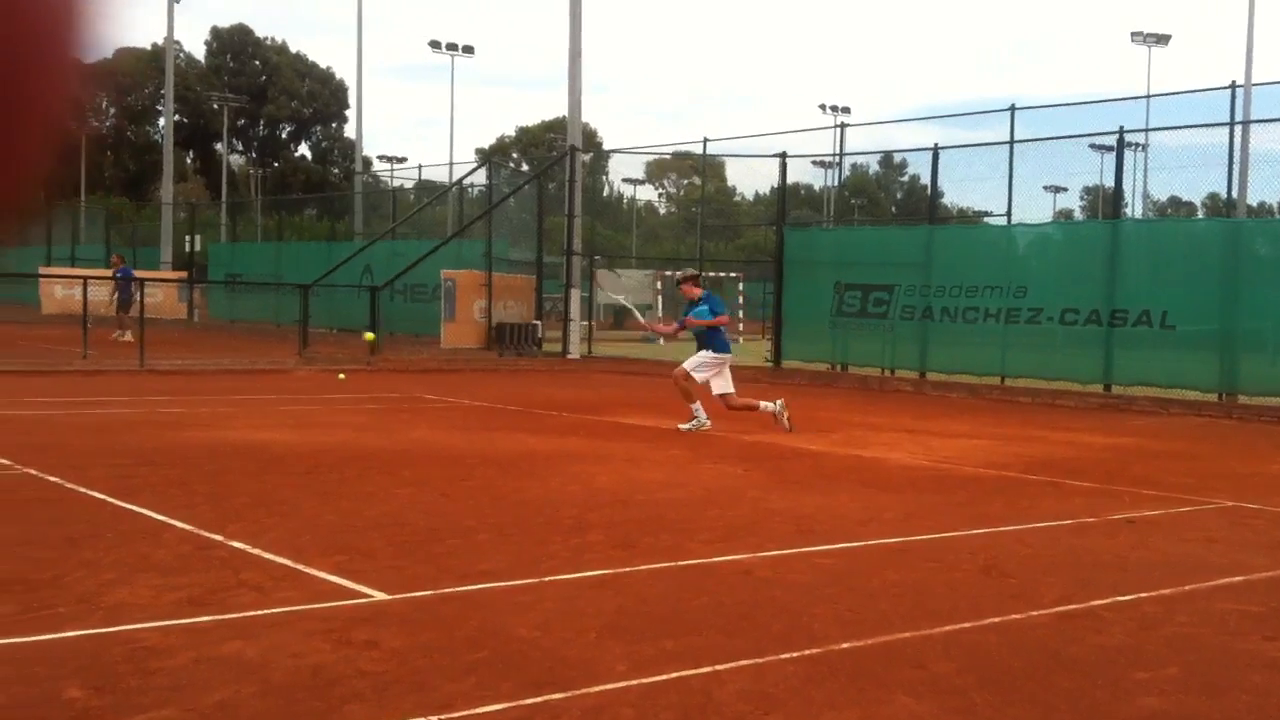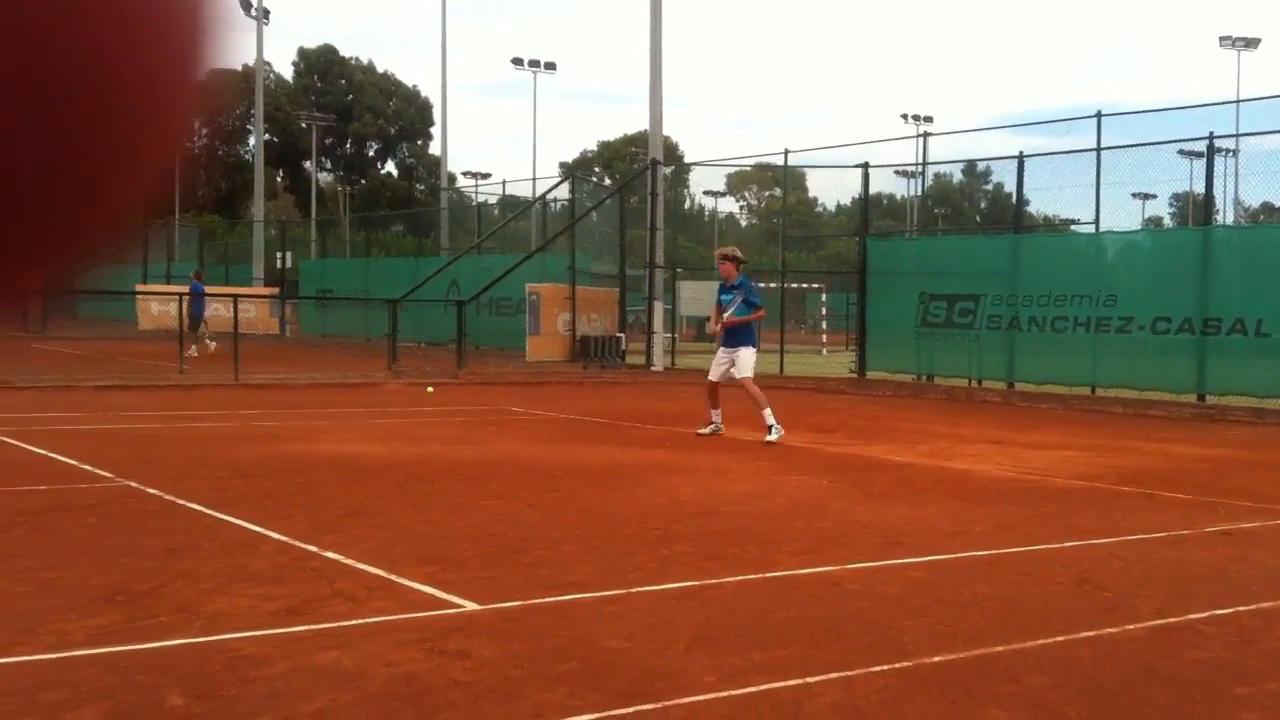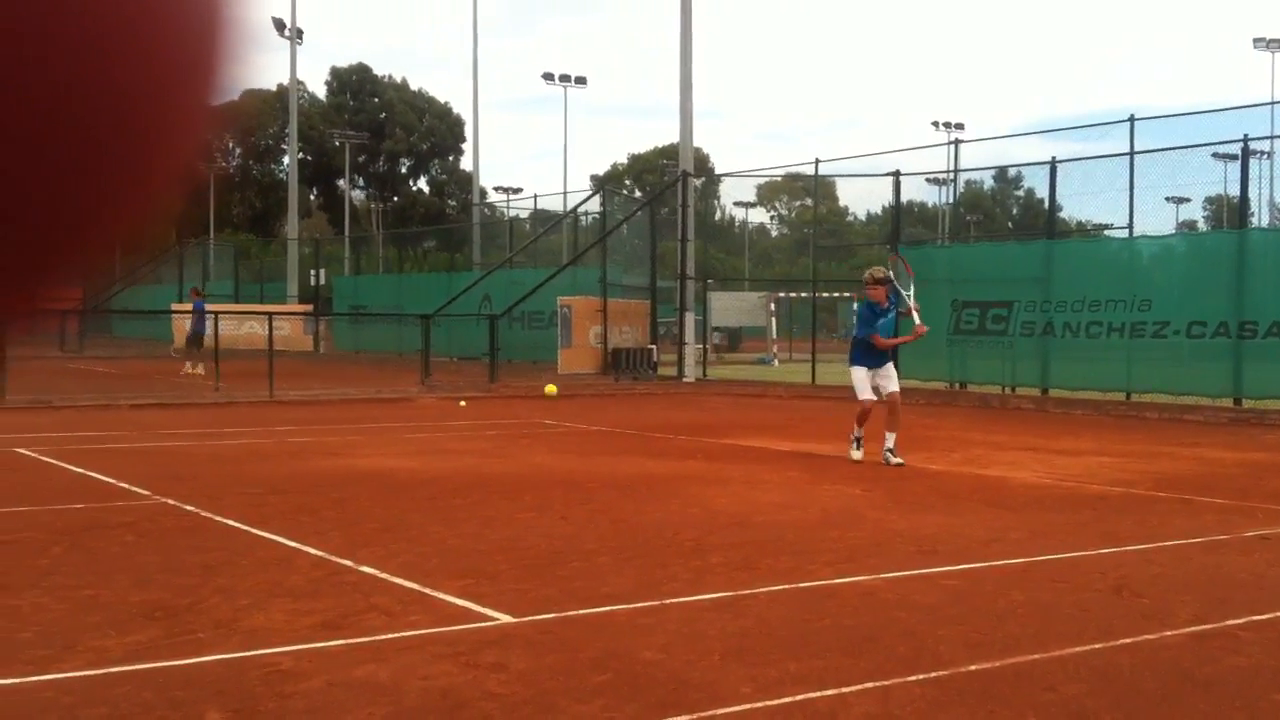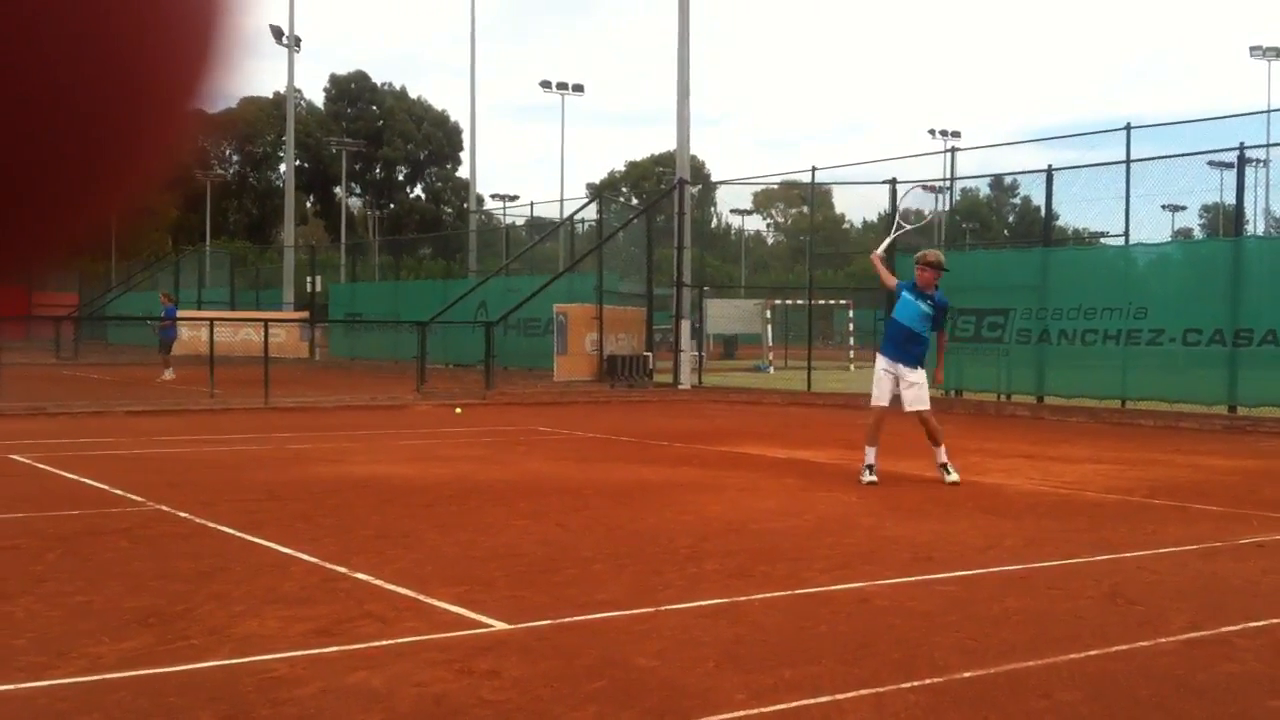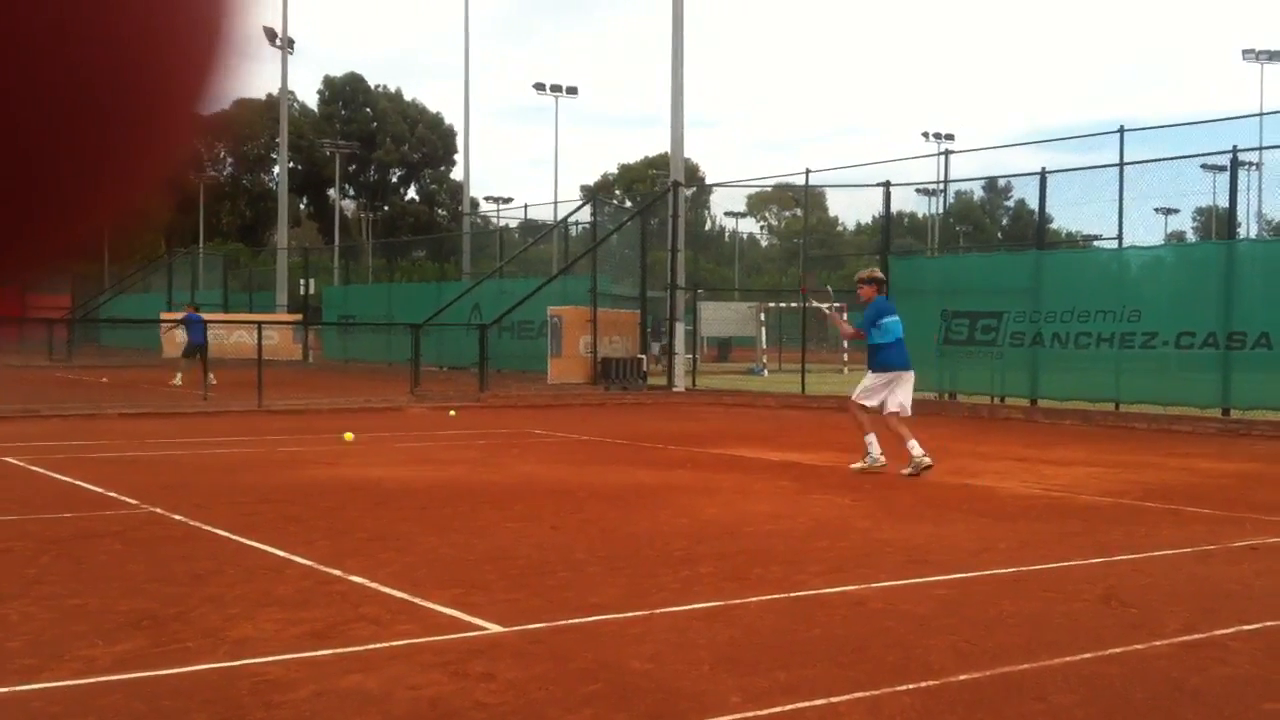
dt=1s
person 1, frame 1
left shoulder: (710, 298)
right shoulder: (690, 308)
left elbow: (725, 320)
right elbow: (671, 331)
left wrist: (699, 323)
right wrist: (653, 326)
left hip: (717, 352)
right hip: (711, 353)
left knee: (679, 375)
right knee: (731, 403)
left ankle: (701, 418)
right ankle: (775, 408)
person 1, frame 2
left shoulder: (746, 287)
right shoulder: (722, 287)
left elbow: (761, 313)
left wrist: (737, 321)
right wrist: (714, 325)
left hip: (745, 345)
right hip: (726, 345)
left knee: (746, 382)
right knee: (711, 384)
left ankle: (773, 426)
right ankle: (716, 423)
person 1, frame 3
left shoulder: (892, 299)
right shoulder: (865, 311)
right elbow: (880, 343)
left wrist: (910, 312)
right wrist: (910, 337)
left hip: (883, 362)
right hip: (861, 363)
left knee: (894, 400)
right knee: (867, 405)
left ankle: (888, 449)
right ankle: (857, 437)
person 1, frame 4
left shoulder: (939, 303)
right shoulder: (907, 288)
left elbow: (940, 334)
right elbow: (891, 283)
left wrist: (939, 367)
right wrist: (877, 261)
left hip: (913, 366)
right hip: (887, 360)
left knee: (925, 416)
right knee: (878, 411)
left ankle: (944, 463)
right ankle: (869, 465)
person 1, frame 5
left shoulder: (874, 307)
right shoulder: (887, 305)
left elbow: (852, 334)
left wrist: (837, 321)
right wrist: (847, 325)
left hip: (884, 369)
right hip: (903, 368)
left knee: (856, 405)
right knee: (892, 418)
left ankle: (875, 454)
right ankle: (919, 456)
